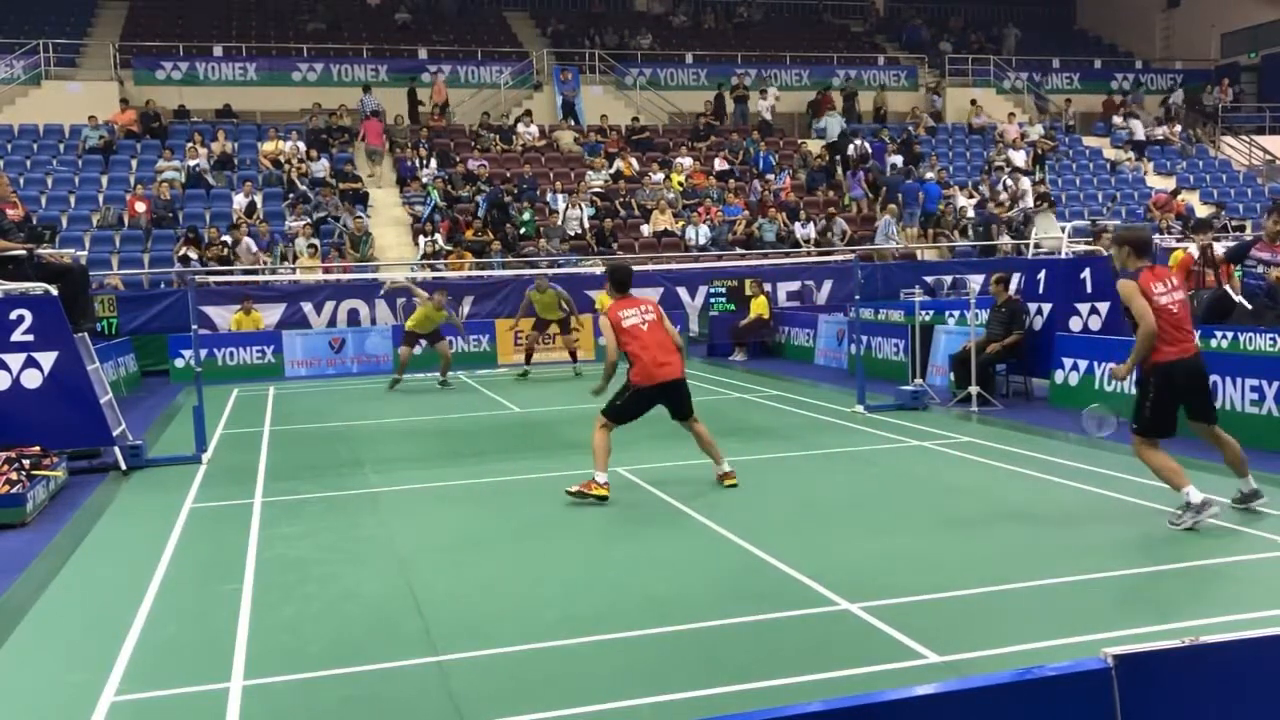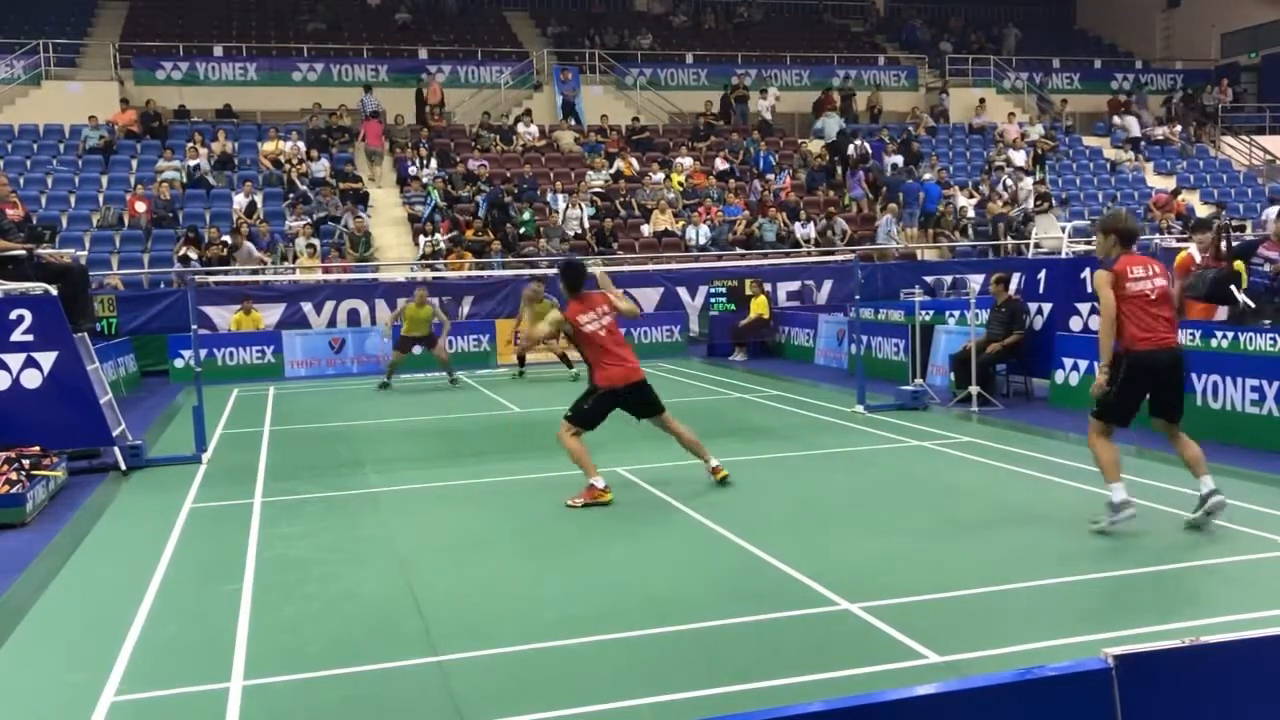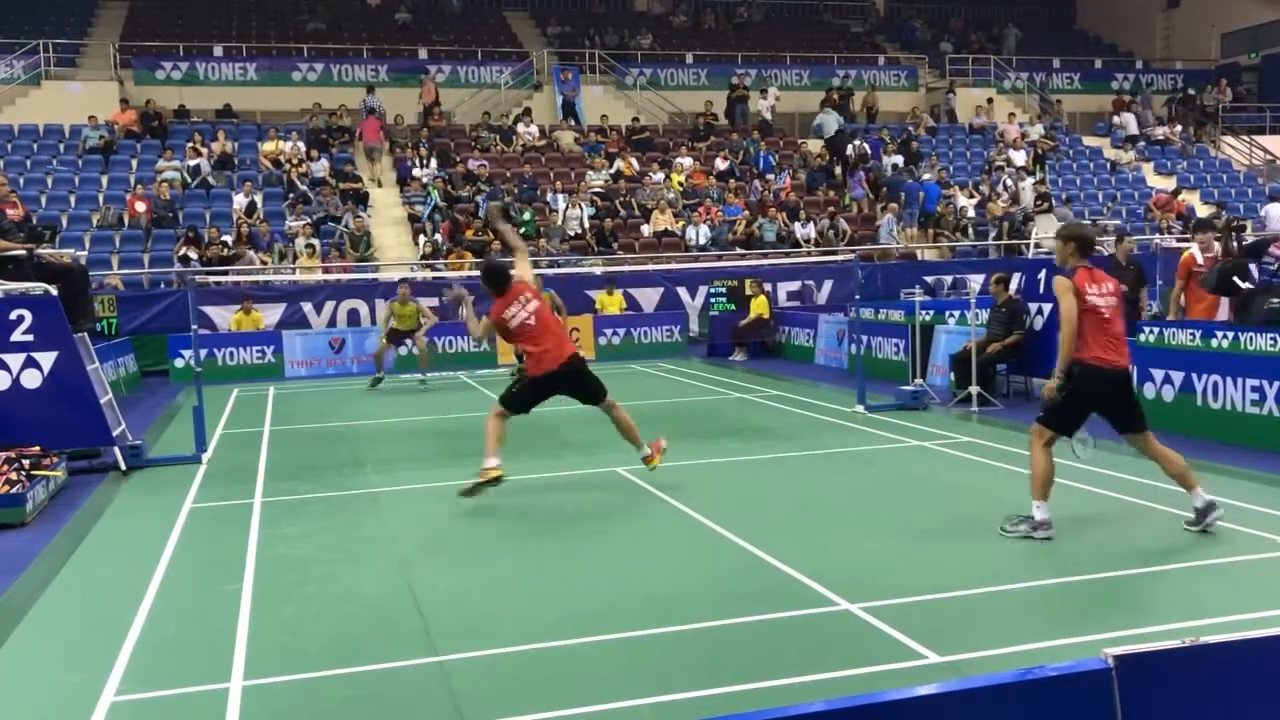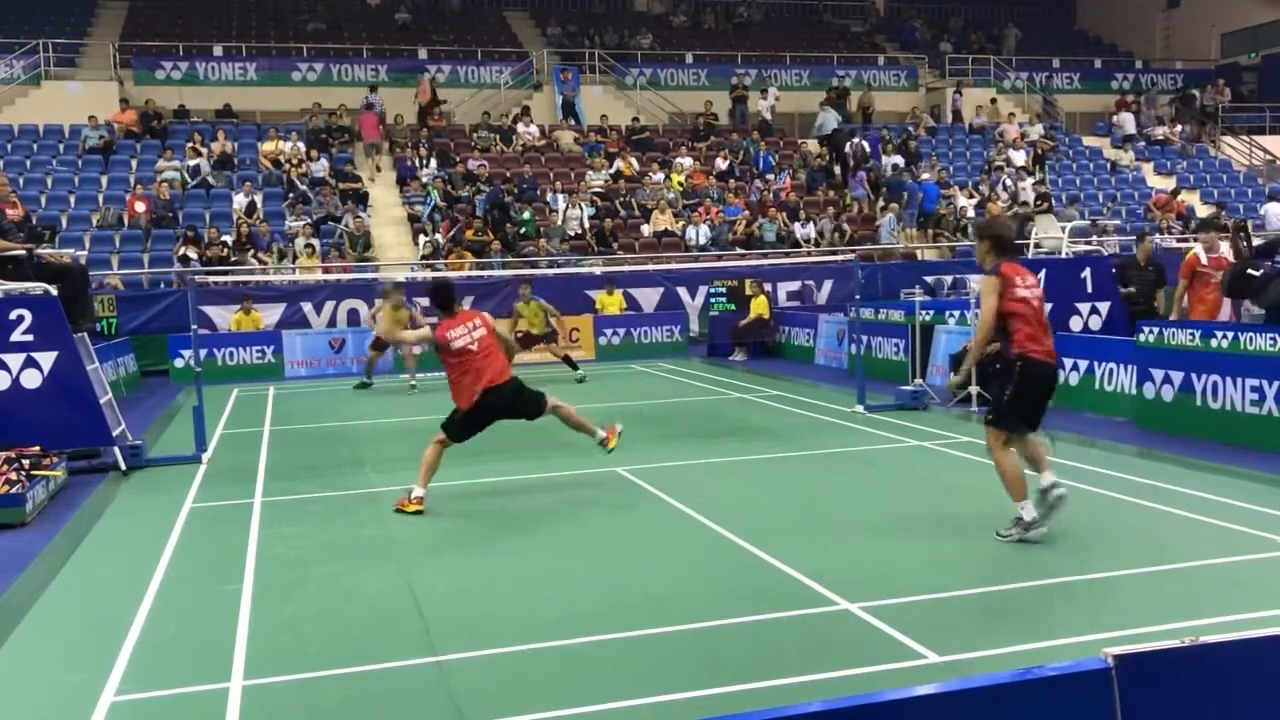
dt=0.2s
person 1, frame 1
left shoulder: (1128, 282)
right shoulder: (1171, 275)
left elbow: (1148, 327)
right elbow: (1179, 320)
left wrist: (1129, 365)
left hip: (1162, 368)
right hip: (1192, 362)
left knee: (1144, 444)
right knee: (1211, 431)
left ankle: (1196, 500)
right ankle: (1249, 489)
person 1, frame 2
left shoulder: (1105, 271)
right shoulder: (1156, 266)
left elbow: (1109, 317)
right elbow: (1173, 308)
left wrist: (1103, 368)
left hip: (1137, 357)
right hip: (1171, 354)
left knee: (1099, 431)
right knee: (1172, 432)
left ankle: (1119, 500)
right ankle: (1209, 491)
person 1, frame 3
left shoulder: (1064, 280)
right shoulder: (1110, 281)
left elbow: (1068, 327)
left wrist: (1056, 376)
left hip: (1091, 372)
right hip: (1119, 370)
left knee: (1040, 438)
right knee: (1146, 444)
left ankle: (1040, 518)
right ankle: (1203, 504)
person 1, frame 4
left shoulder: (993, 276)
right shoulder: (1027, 275)
left elbow: (987, 326)
left wrist: (964, 370)
left hip: (1024, 362)
right hip: (1045, 363)
left knee: (997, 440)
right knee: (1020, 432)
left ankle: (1028, 518)
right ankle: (1049, 484)
person 2, frame 1
left shoulder: (608, 316)
right shoulder: (652, 305)
left elbow: (613, 357)
right elbow: (678, 343)
left wrist: (602, 384)
left hip: (644, 380)
right hip: (674, 375)
left knee: (602, 426)
right knee: (691, 423)
left ankle: (599, 483)
right ankle: (725, 471)
person 2, frame 2
left shoulder: (562, 316)
right shoulder: (603, 298)
left elbow: (529, 342)
right elbow: (634, 311)
right wrist: (611, 288)
left hip: (606, 384)
right hip: (634, 376)
left knee: (567, 432)
right knee: (667, 422)
left ankle: (598, 487)
right ankle: (714, 466)
person 2, frame 3
left shoulder: (494, 315)
right shoulder: (524, 285)
left elbow: (477, 335)
right elbow: (521, 250)
left wrist: (465, 303)
right wrist: (500, 223)
left hip: (539, 372)
right hip: (569, 362)
left knee: (496, 416)
right knee: (611, 406)
left ankle: (491, 469)
right ankle: (647, 454)
person 2, frame 4
left shoulder: (435, 334)
right shoulder: (482, 317)
left elbow: (390, 335)
right elbow: (512, 346)
left wrist: (385, 320)
left hip: (474, 401)
right hip: (506, 387)
left knee: (439, 443)
right knee: (555, 405)
left ankle: (415, 497)
right ankle: (603, 436)
